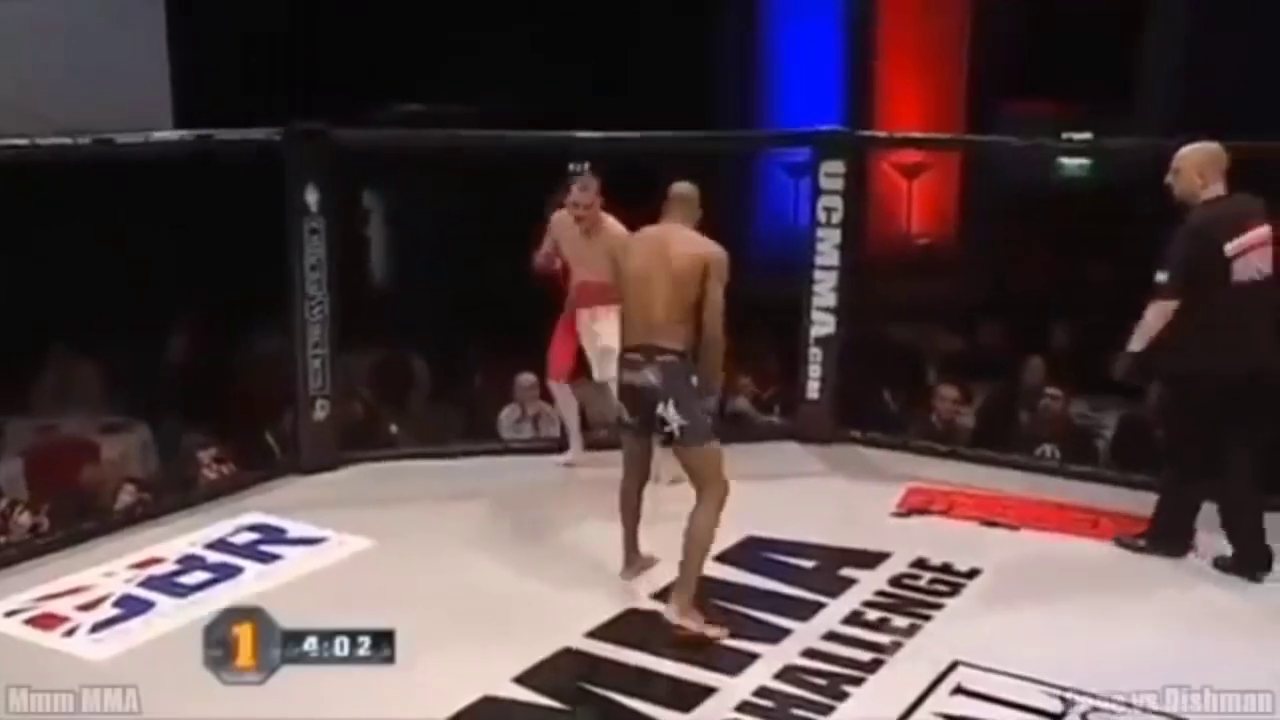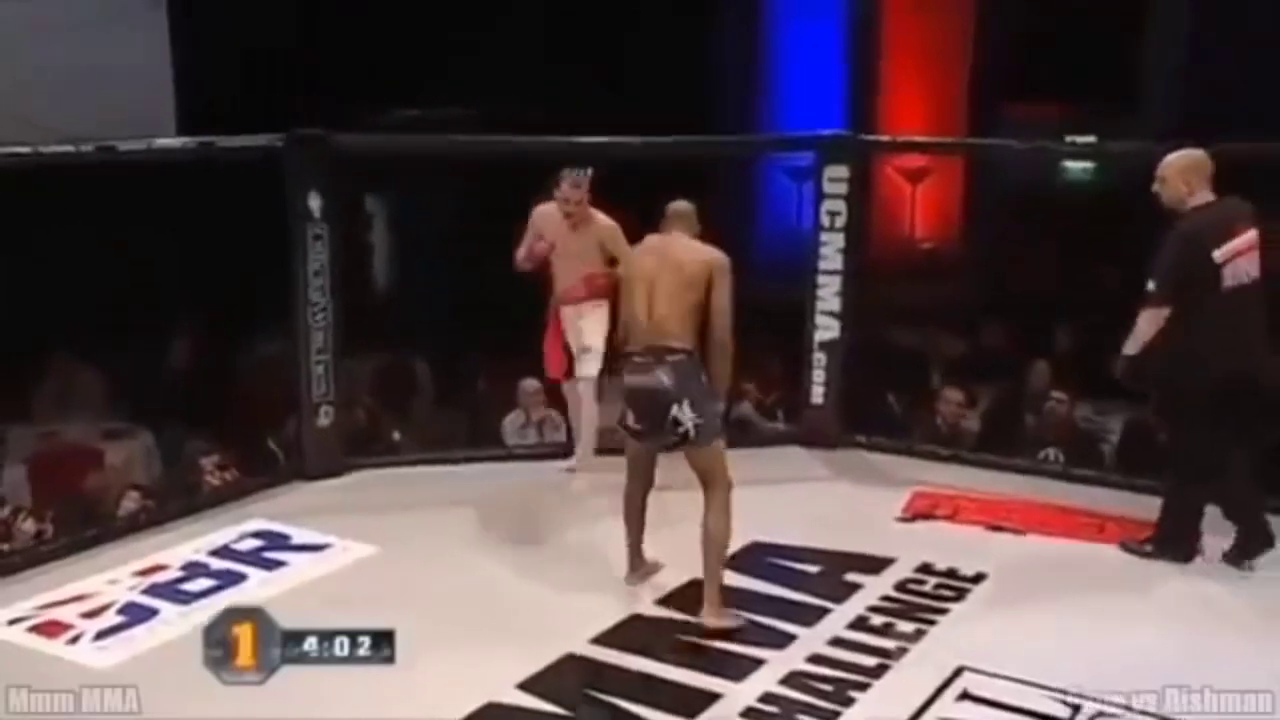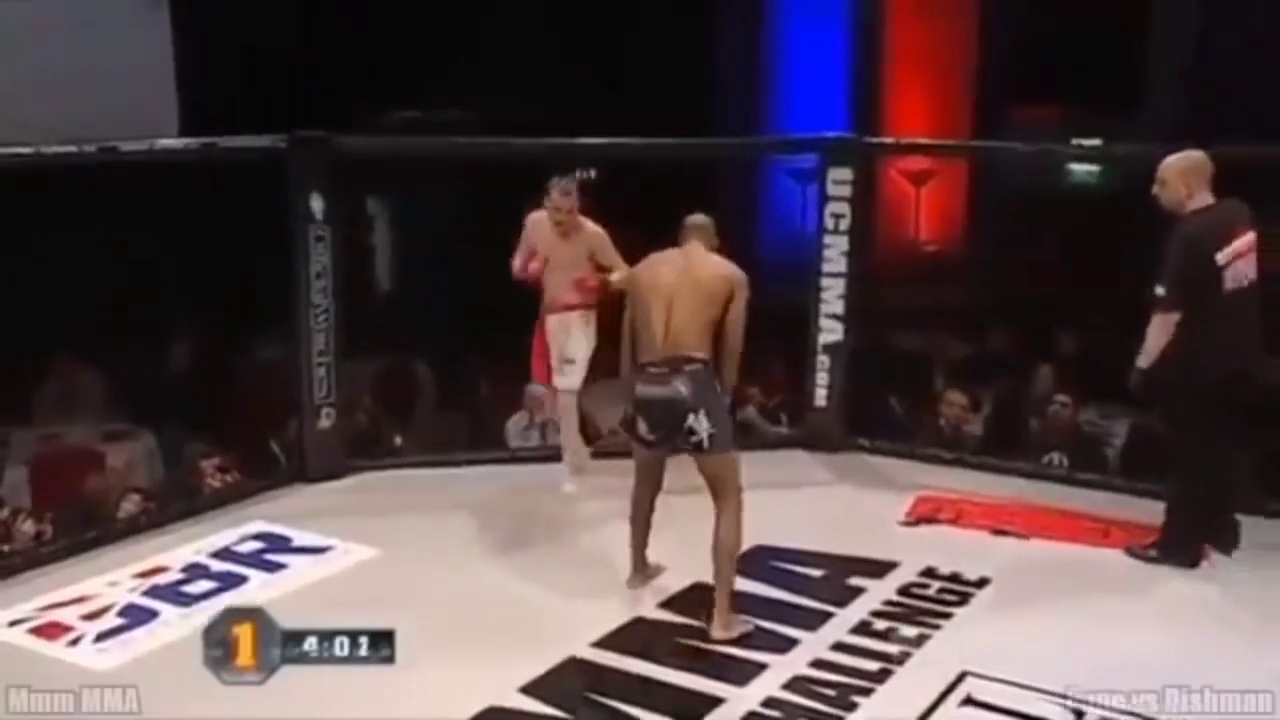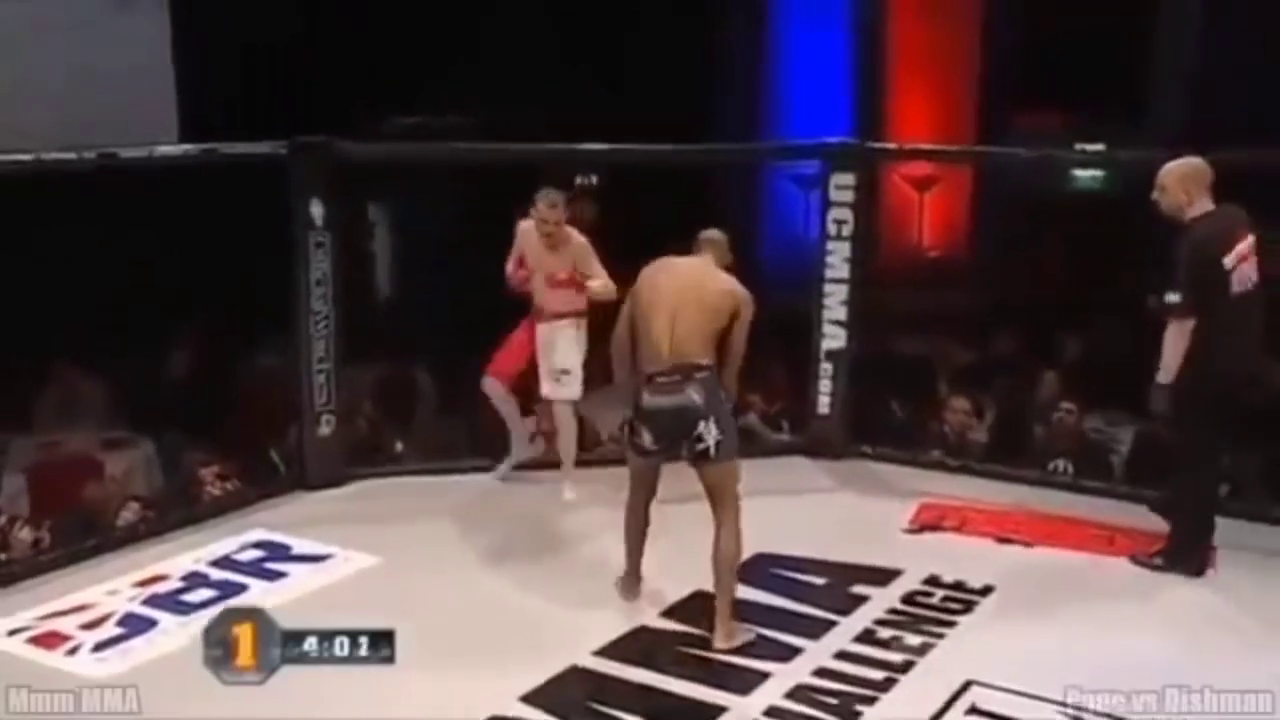
dt=0.2s
person 1, frame 1
left shoulder: (627, 247)
right shoulder: (710, 254)
right elbow: (712, 334)
right wrist: (710, 390)
left hip: (631, 369)
right hip: (671, 373)
left knee: (634, 472)
right knee: (712, 489)
left ankle: (631, 557)
right ankle: (682, 603)
person 1, frame 2
left shoulder: (635, 256)
right shoulder: (713, 260)
right elbow: (720, 337)
right wrist: (718, 395)
left hip: (635, 374)
right hip: (680, 373)
left knee: (639, 478)
right knee: (717, 487)
left ankle: (637, 563)
right ankle: (713, 604)
person 1, frame 3
left shoulder: (643, 269)
right shoulder: (731, 275)
left elbow: (627, 343)
right elbow: (731, 350)
right wrist: (723, 398)
left hip: (647, 385)
right hip: (693, 383)
left knee: (646, 484)
right knee: (728, 499)
left ankle: (639, 567)
right ankle: (723, 616)
person 1, frame 4
left shoulder: (650, 273)
right shoulder: (737, 293)
left elbow: (620, 346)
right elbow: (731, 365)
right wrist: (721, 406)
left hip: (652, 396)
right hip: (698, 392)
left knee: (640, 494)
right knee: (727, 511)
left ankle: (631, 578)
right ankle: (725, 626)
person 2, frame 1
left shoulder: (1198, 227)
left elbow: (1168, 301)
left wrist: (1133, 350)
left hip: (1205, 359)
left knee: (1190, 452)
right knee: (1243, 454)
left ankle: (1169, 534)
person 2, frame 2
left shoulder: (1187, 235)
right shoulder: (1242, 214)
left elbow: (1159, 307)
left wrist: (1130, 353)
left hip: (1199, 363)
right hip: (1245, 355)
left knee: (1193, 453)
right knee: (1237, 447)
left ankle: (1175, 538)
right ankle: (1251, 532)
person 2, frame 3
left shoulder: (1188, 238)
right shoulder: (1239, 215)
left elbow: (1168, 314)
left wrist: (1143, 365)
left hip: (1200, 363)
right hip: (1239, 355)
left knee: (1194, 452)
right knee: (1224, 444)
left ankle: (1181, 542)
right ankle: (1219, 528)
person 2, frame 4
left shoulder: (1195, 245)
right shoulder: (1236, 220)
left elbow: (1182, 321)
left wrist: (1163, 381)
left hip: (1209, 367)
right hip: (1240, 357)
left knee: (1197, 455)
right knee: (1208, 450)
left ankle: (1187, 551)
right ankle: (1188, 518)
person 3, frame 1
left shoulder: (615, 233)
right shoulder: (558, 221)
right elbow: (543, 257)
left wrist: (604, 287)
right wrist: (546, 261)
left hip: (606, 311)
right hip: (574, 309)
left knee: (615, 382)
right knee: (556, 380)
right ankle: (575, 446)
person 3, frame 2
left shoulder: (604, 226)
right shoulder: (541, 215)
right elbow: (521, 261)
left wrist: (608, 277)
right wrist: (534, 254)
left hip: (591, 307)
right hip: (560, 306)
left knee: (584, 383)
right knee: (566, 383)
left ankle: (586, 454)
right ankle: (581, 449)
person 3, frame 3
left shoulder: (593, 234)
right shoulder: (533, 223)
left elbow: (624, 273)
right elbow: (517, 264)
left wrist: (601, 282)
right wrist: (526, 270)
left hip: (578, 317)
right hip: (548, 313)
left knee: (565, 393)
right knee: (548, 390)
left ankle: (571, 469)
right ankle: (578, 450)
person 3, frame 4
left shoulder: (577, 244)
right shoulder: (524, 231)
left elbow: (609, 290)
right elbow: (512, 265)
left wrist: (578, 283)
right wrist: (514, 275)
left hip: (567, 325)
right hip: (537, 320)
left knee: (561, 403)
left ankle: (568, 478)
right ankle: (519, 444)
